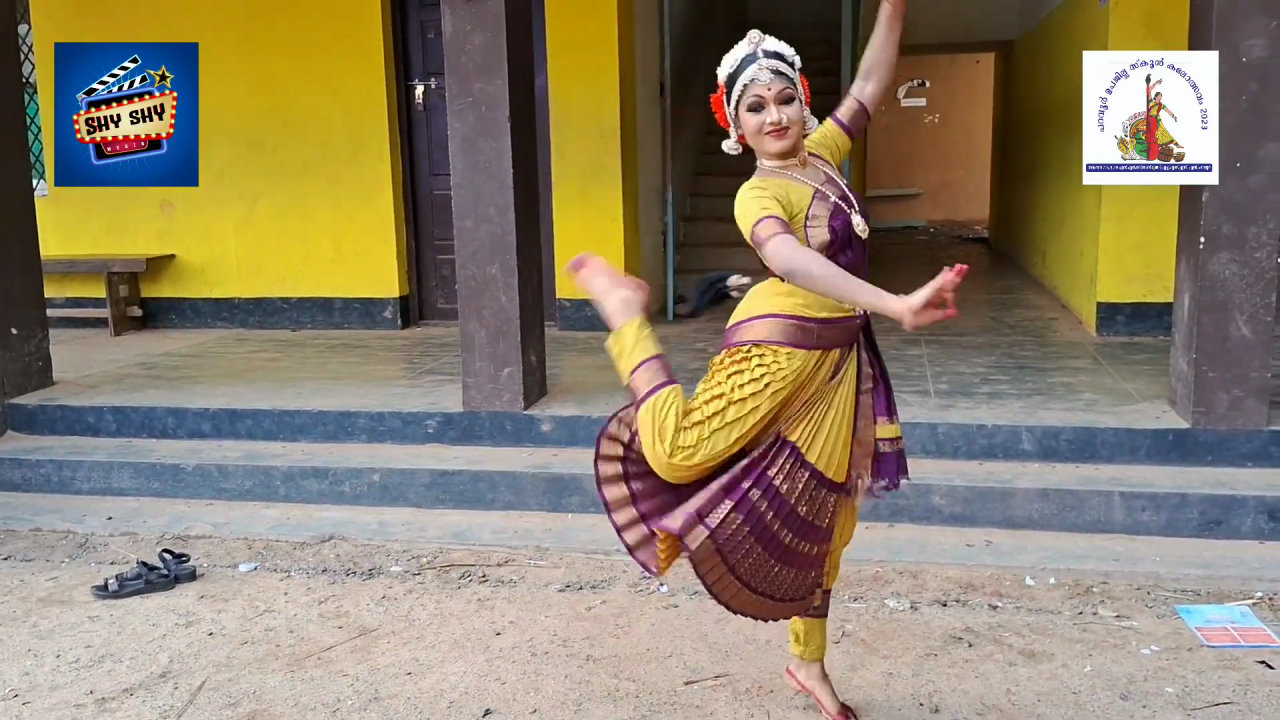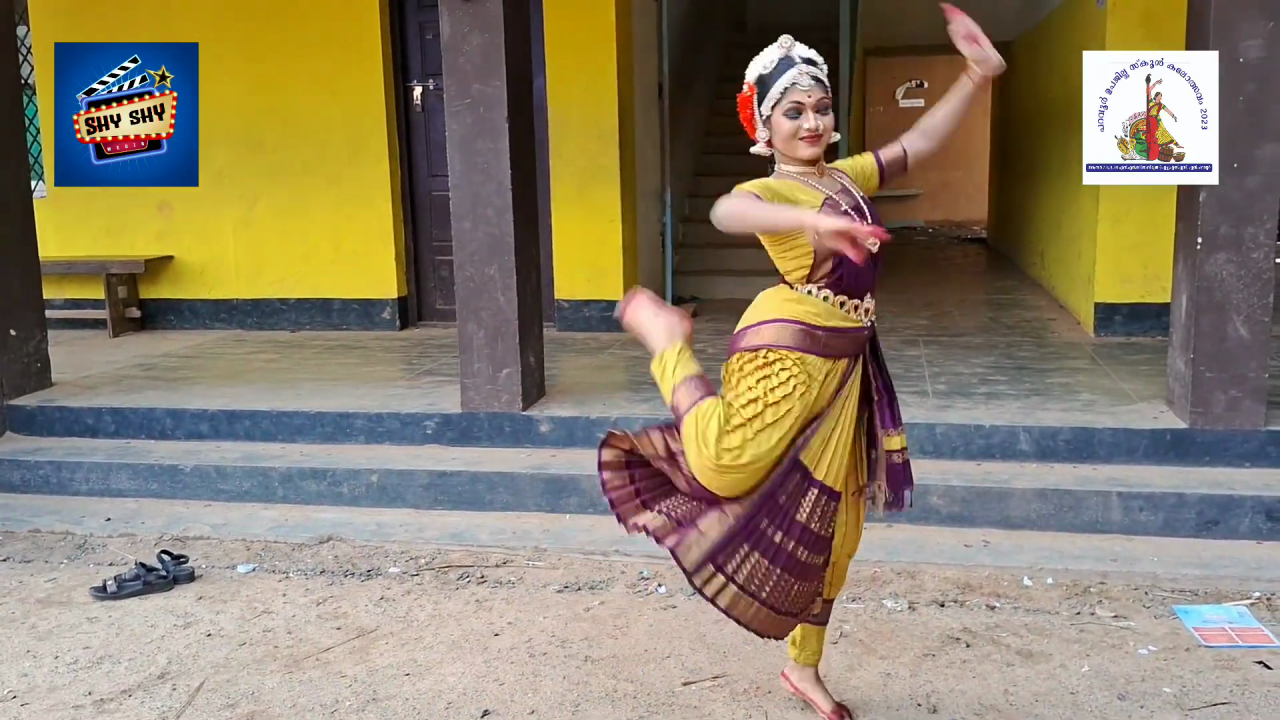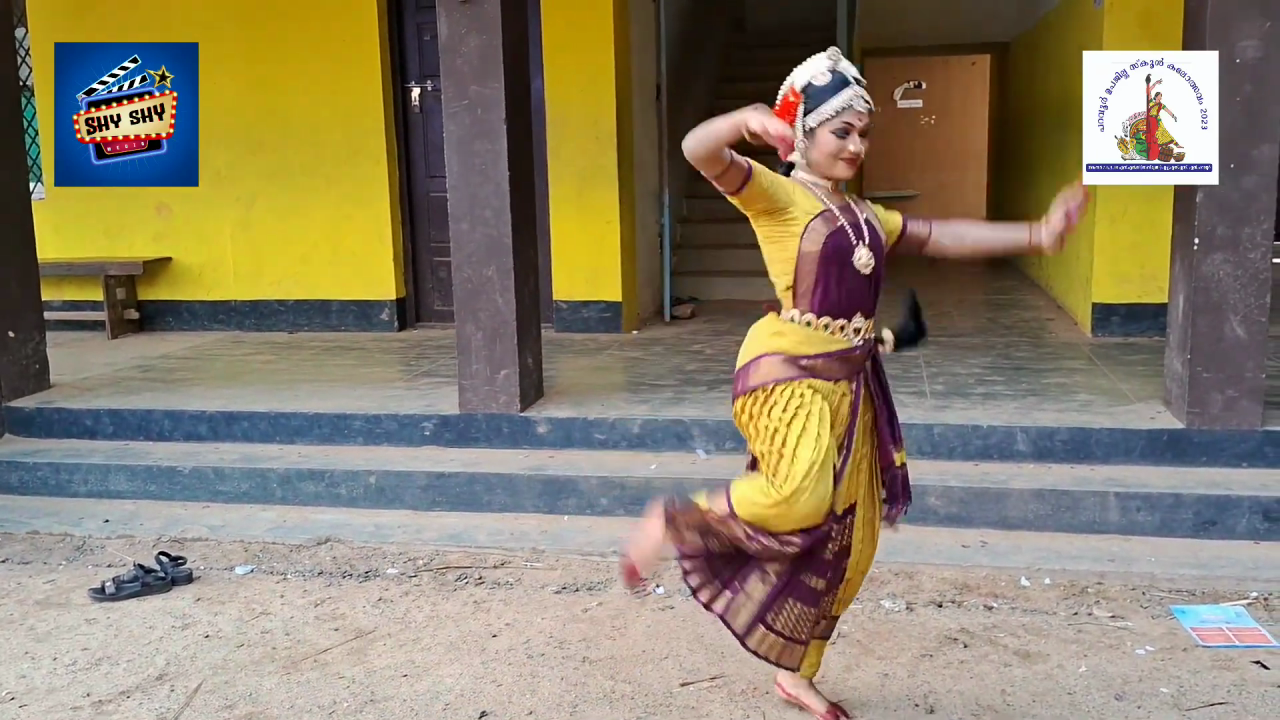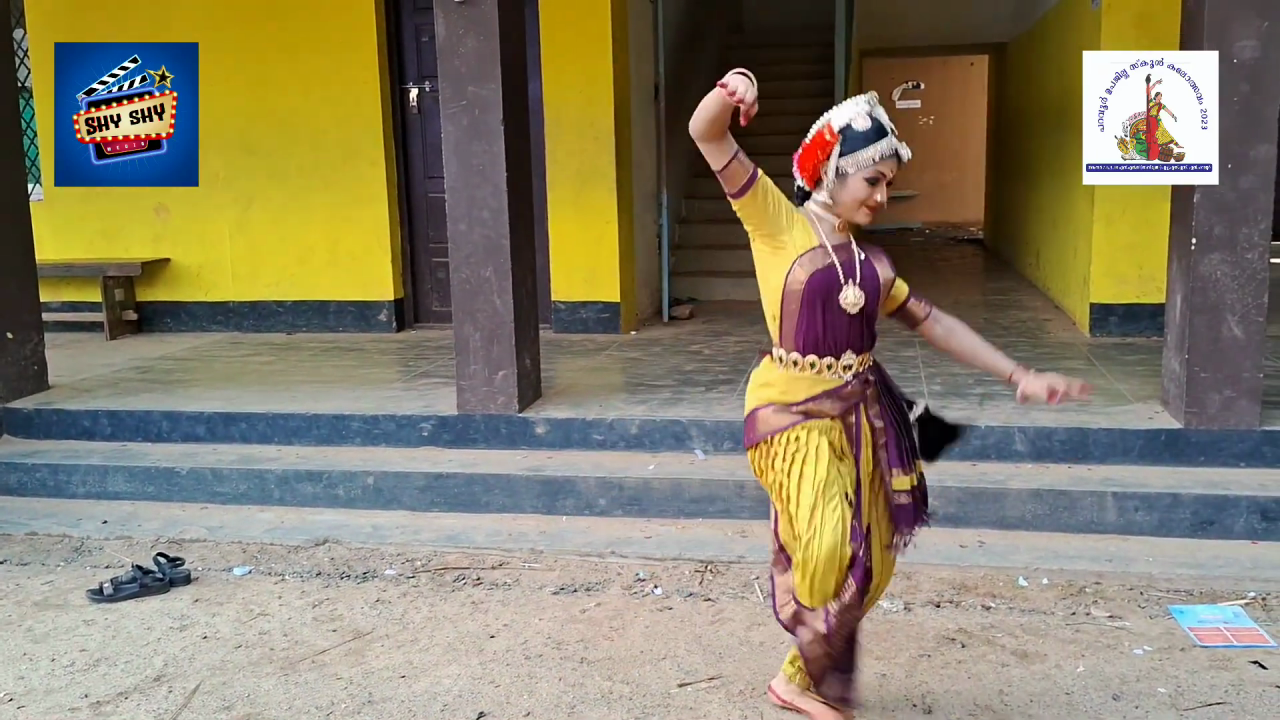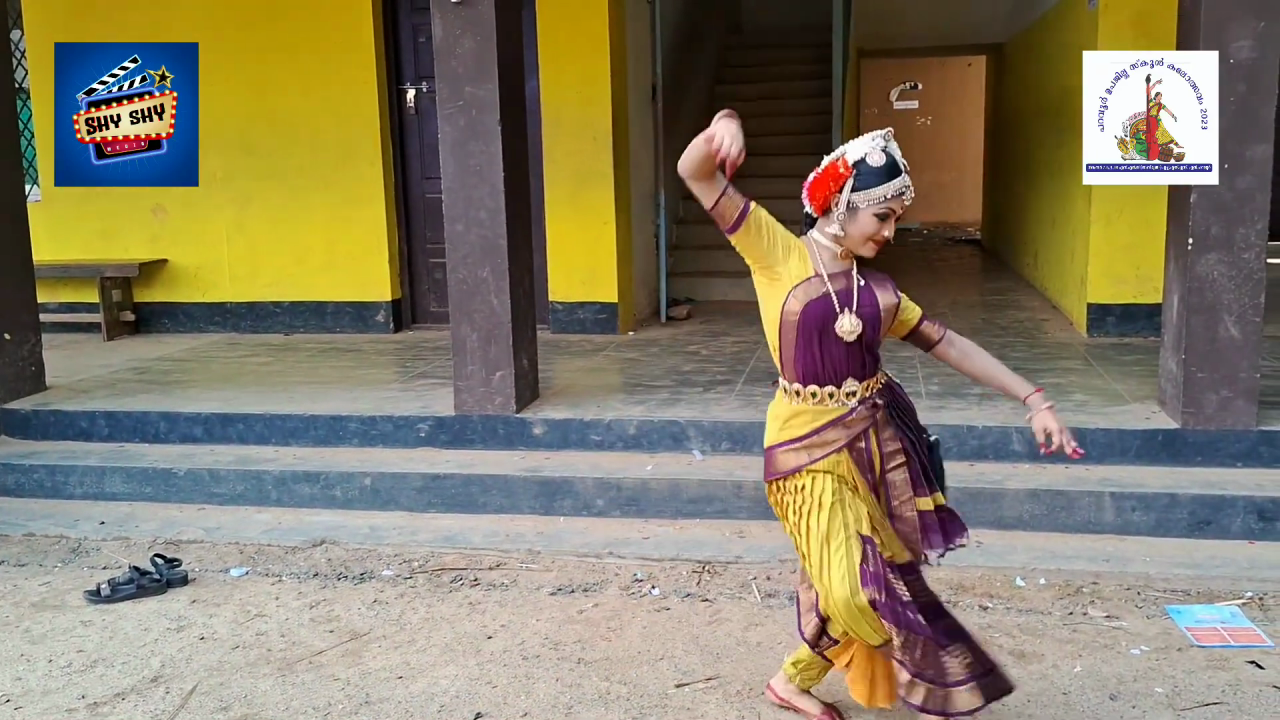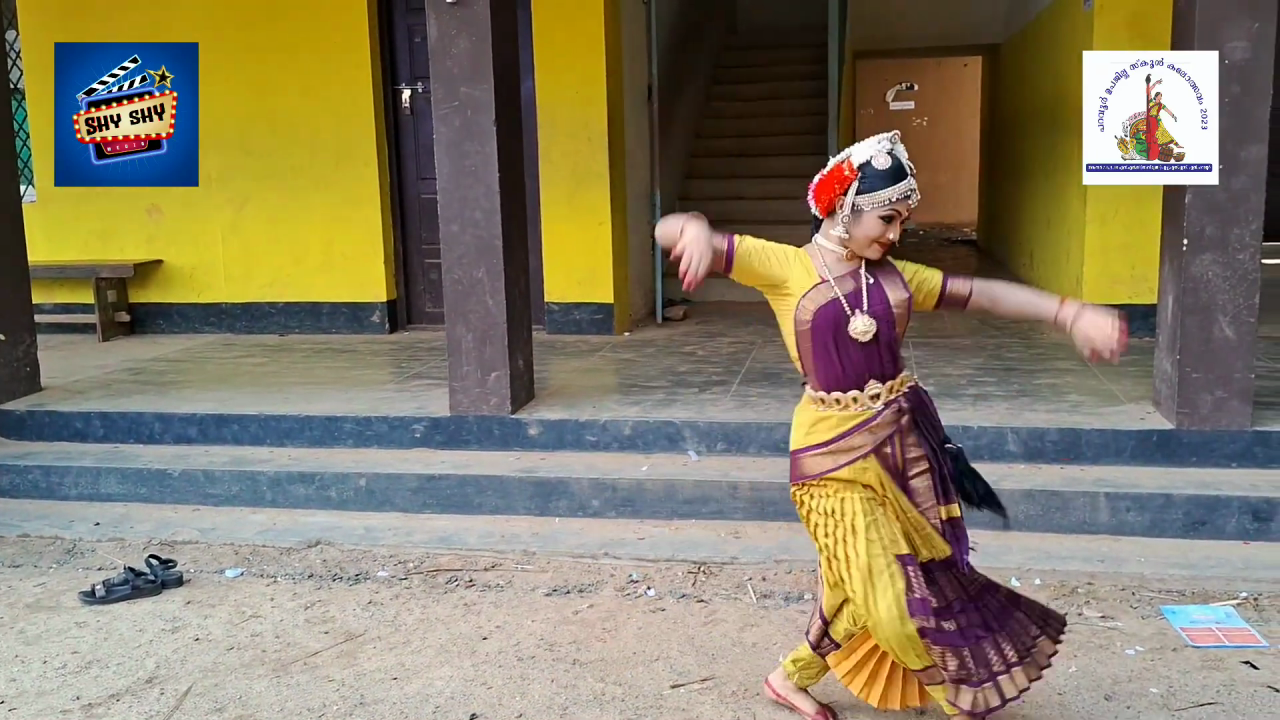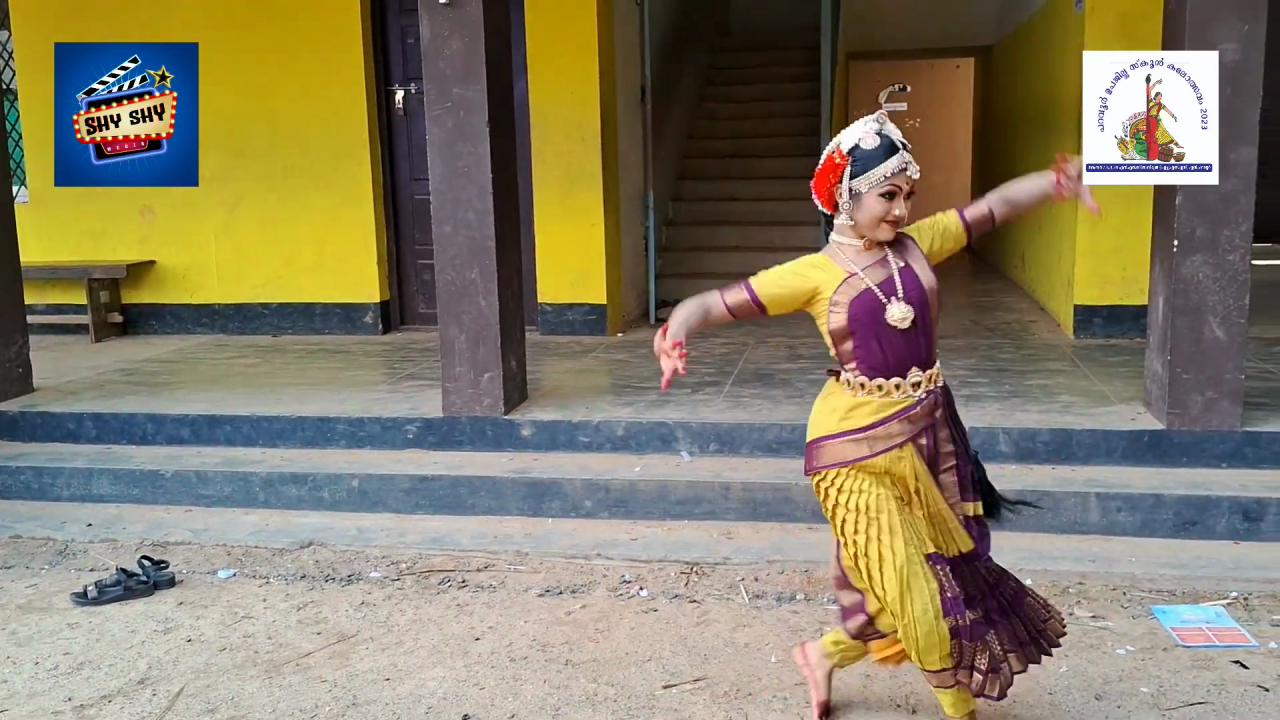
dt=0.1s
person 1, frame 1
left shoulder: (819, 156)
right shoulder: (758, 195)
left elbow: (870, 86)
right elbow: (786, 257)
right wrist: (895, 306)
left hip: (838, 355)
right hip: (781, 344)
left knee: (824, 512)
right knee: (680, 451)
left ankle: (808, 662)
right ankle: (619, 297)
person 1, frame 2
left shoulder: (840, 178)
right shoulder: (773, 191)
left elbow: (917, 145)
right elbow: (731, 213)
left wrist: (976, 75)
right wrist: (819, 220)
left hip: (845, 364)
right hip: (784, 348)
left knee: (833, 523)
right knee: (720, 466)
right ankle: (658, 322)
person 1, frame 3
left shoulder: (861, 214)
right shoulder: (774, 197)
left elbow: (941, 239)
right elbow: (697, 148)
left wrist: (1033, 235)
right wrist: (747, 121)
left hip: (852, 382)
right hip: (791, 373)
left knee: (850, 541)
right knee: (794, 500)
right ankle: (674, 521)
person 1, frame 4
left shoulder: (870, 261)
right shoulder: (779, 223)
left elbow: (935, 323)
right elbow: (708, 136)
left wrist: (1021, 377)
right wrist: (728, 91)
left hip: (861, 412)
right hip: (794, 414)
left knee: (859, 562)
right knee: (825, 547)
person 1, frame 5
left shoulder: (876, 289)
right shoulder: (775, 252)
left elbow: (948, 343)
right elbow: (695, 173)
left wrist: (1033, 400)
right wrist: (718, 134)
left hip: (876, 433)
right hip: (810, 445)
left knee: (873, 582)
right knee: (852, 591)
person 1, frame 6
left shoulder: (892, 275)
right shoulder: (785, 268)
left elbow: (980, 293)
right elbow: (675, 234)
left wrist: (1067, 313)
right wrist: (692, 232)
left hip: (903, 440)
right hip: (834, 453)
left knee: (855, 589)
right knee: (885, 604)
person 1, frame 7
left shoulder: (915, 249)
right shoulder: (813, 275)
left elbow: (994, 205)
right elbow: (710, 305)
left wrist: (1056, 181)
right wrist: (678, 333)
left hip: (926, 435)
right hip: (856, 444)
left knee: (949, 574)
right knee: (913, 597)
left ankle: (824, 652)
